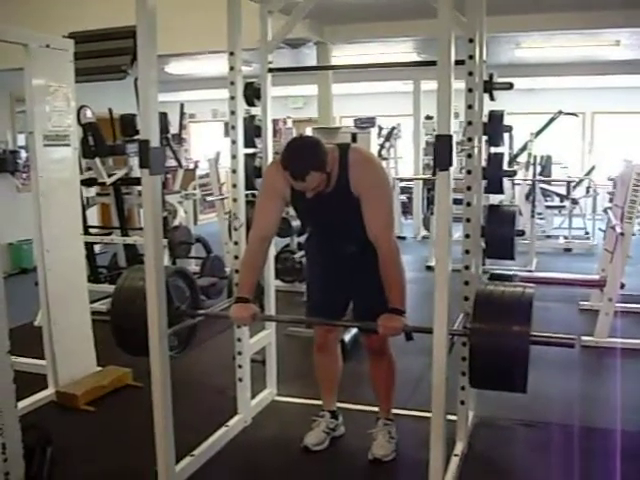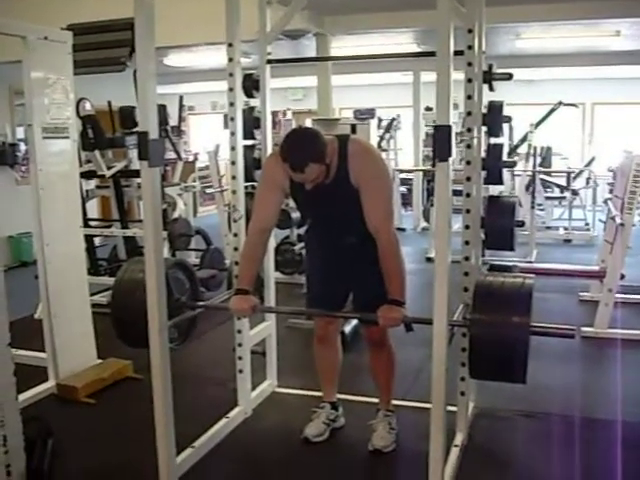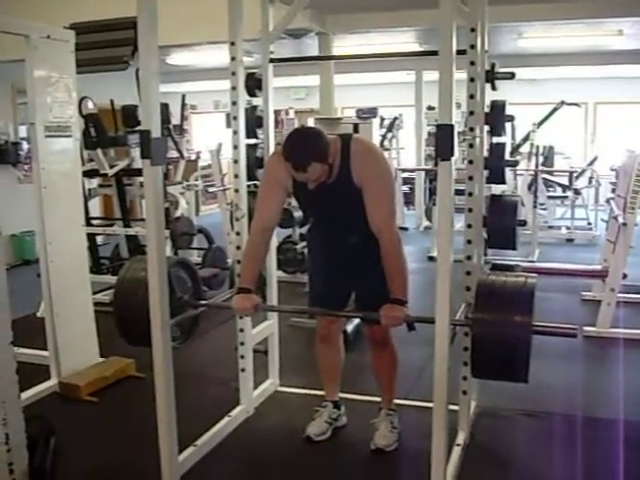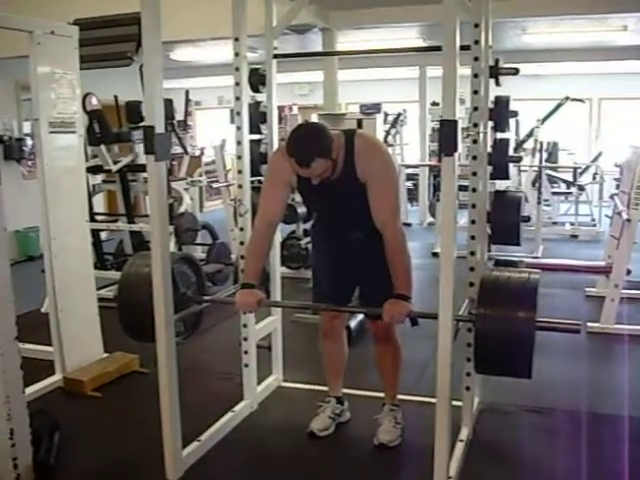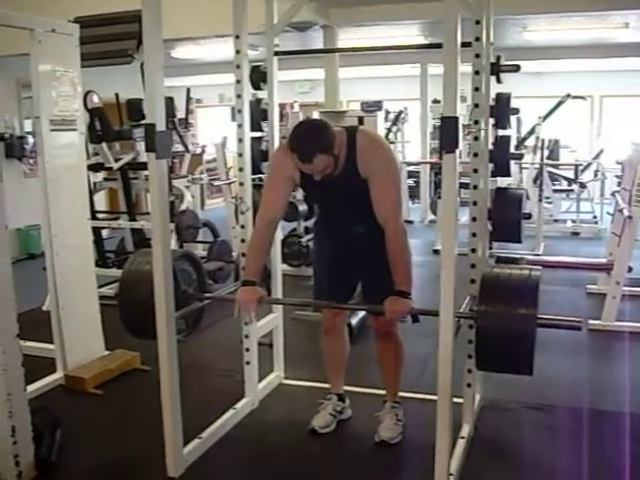
dt=0.5s
person 1, frame 1
left shoulder: (363, 168)
right shoulder: (276, 175)
left elbow: (385, 241)
right elbow: (260, 237)
left wrist: (396, 309)
right wrist: (243, 298)
left hip: (369, 254)
right hip: (324, 253)
left knee: (376, 342)
right knee: (323, 337)
left ankle: (385, 423)
right ankle: (330, 416)
person 1, frame 2
left shoulder: (363, 159)
right shoulder: (276, 167)
left elbow: (384, 232)
right elbow: (259, 228)
left wrist: (396, 300)
right wrist: (243, 290)
left hip: (368, 245)
right hip: (324, 244)
left knee: (376, 332)
right knee: (324, 328)
left ankle: (385, 414)
right ankle: (330, 407)
person 1, frame 3
left shoulder: (365, 159)
right shoulder: (278, 166)
left elbow: (386, 232)
right elbow: (262, 227)
left wrist: (398, 300)
right wrist: (245, 288)
left hip: (371, 244)
right hip: (326, 243)
left knee: (379, 332)
right knee: (326, 327)
left ankle: (388, 413)
right ankle: (332, 406)
person 1, frame 4
left shoulder: (369, 154)
right shoulder: (282, 162)
left elbow: (391, 227)
right elbow: (265, 222)
left wrist: (401, 295)
right wrist: (249, 284)
left hip: (374, 240)
right hip: (329, 238)
left knee: (383, 325)
right knee: (329, 322)
left ankle: (391, 409)
right ankle: (335, 402)
person 1, frame 5
left shoulder: (371, 150)
right shoulder: (285, 158)
left elbow: (392, 223)
right elbow: (267, 219)
left wrist: (402, 292)
right wrist: (250, 281)
left hip: (377, 236)
right hip: (332, 235)
left knee: (385, 323)
right knee: (331, 319)
left ankle: (392, 406)
right ankle: (337, 399)
